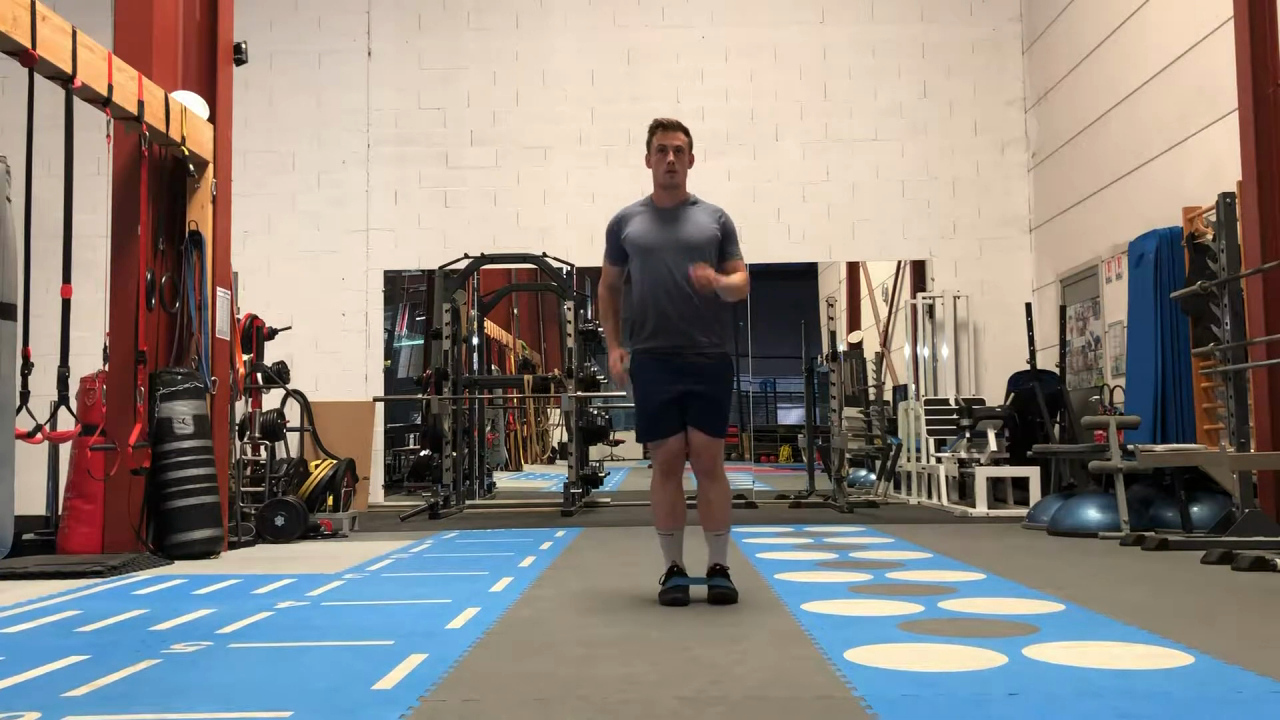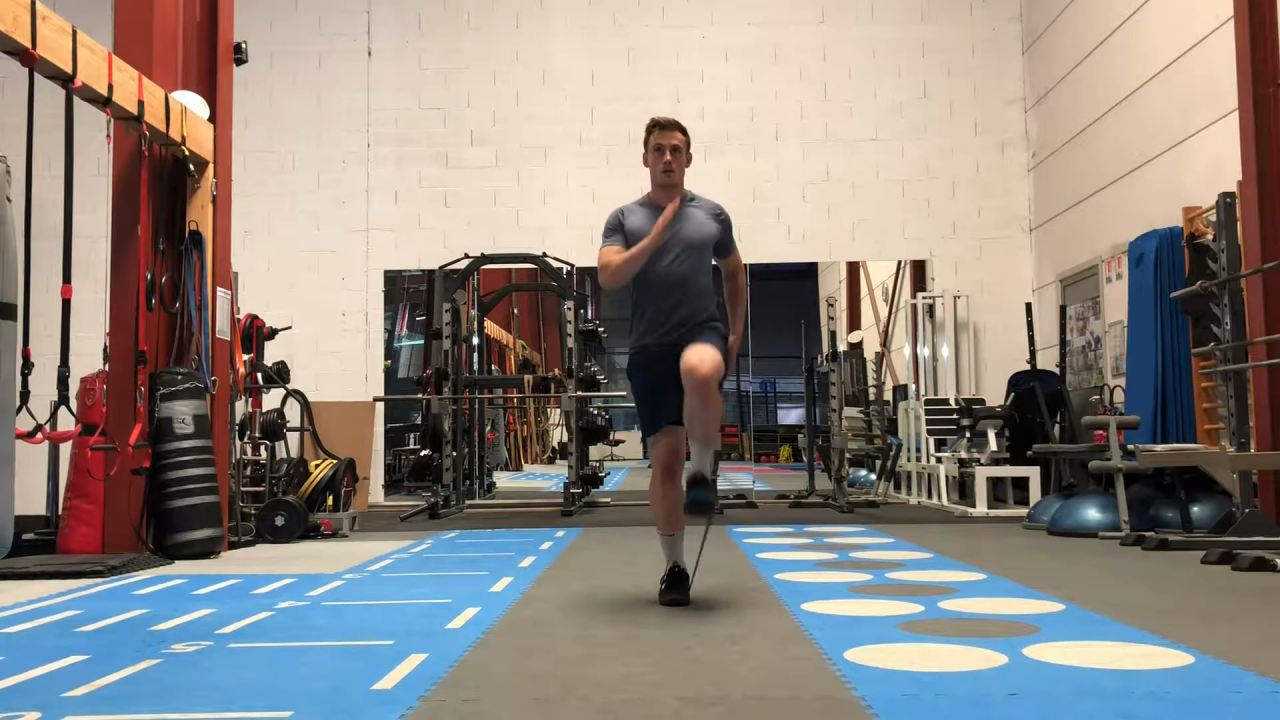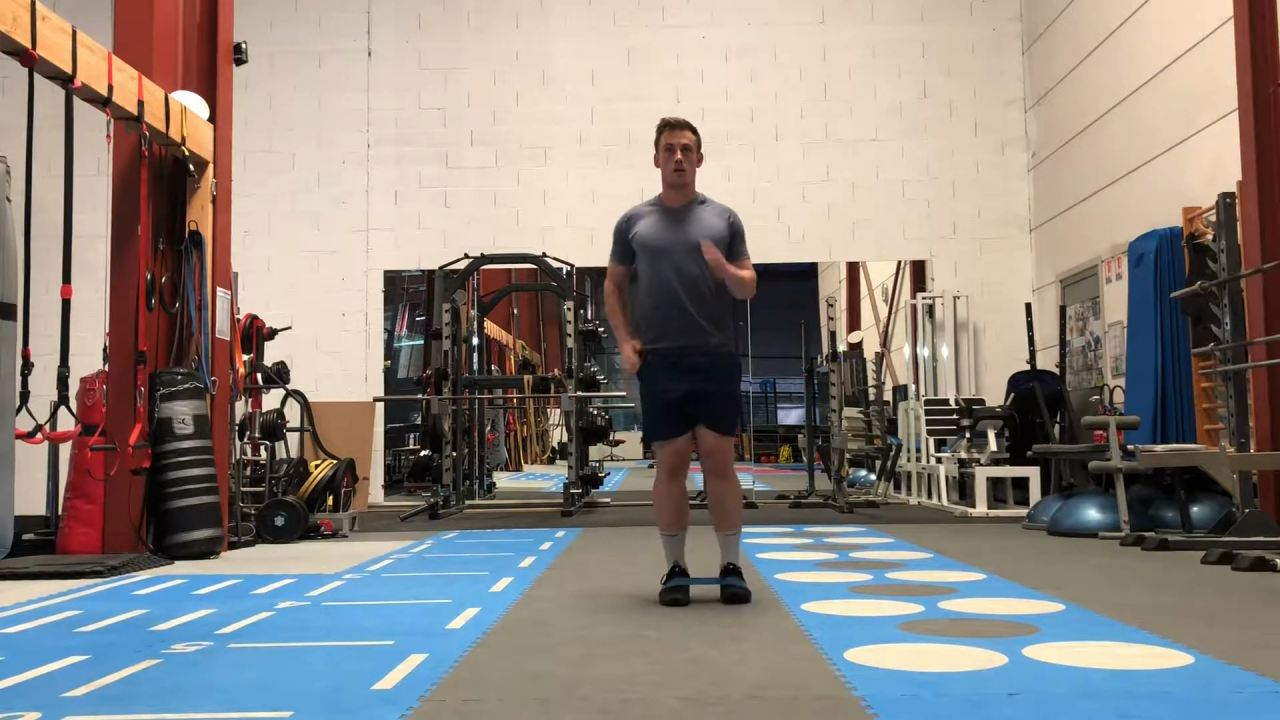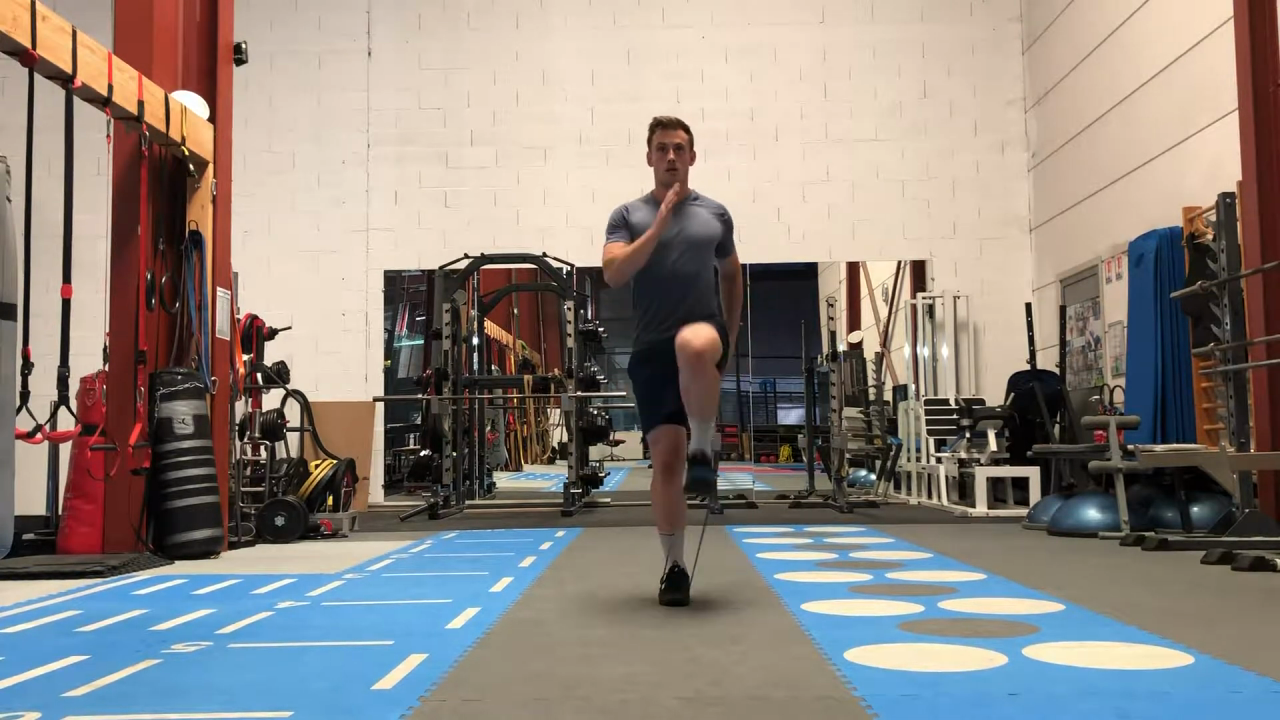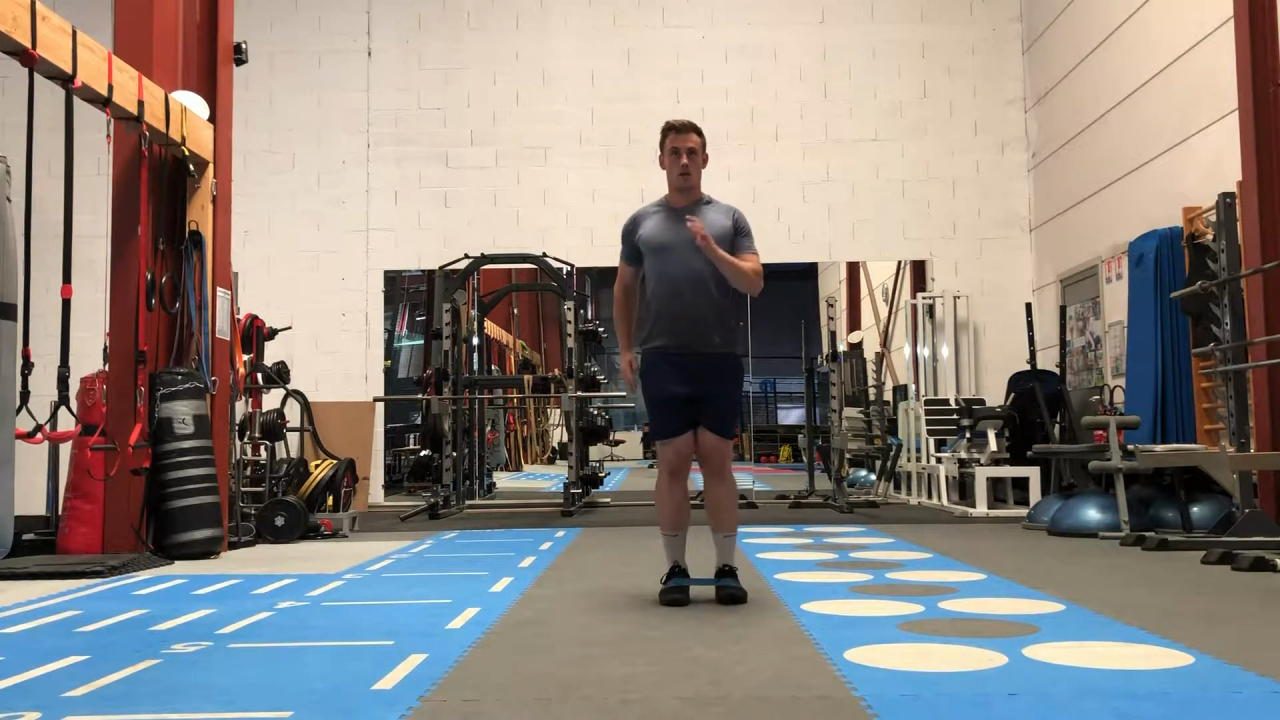
dt=1s
person 1, frame 1
left shoulder: (715, 218)
right shoulder: (625, 222)
left elbow: (742, 283)
right elbow: (609, 287)
left wrist: (718, 282)
right wrist: (614, 347)
left hip: (709, 358)
right hip: (652, 361)
left knee: (708, 462)
right knee: (666, 463)
left ankle: (718, 567)
right ankle: (673, 569)
person 1, frame 2
left shoulder: (713, 213)
right shoulder: (625, 217)
left elbow: (735, 272)
right elbow: (608, 276)
left wrist: (735, 330)
right wrist: (656, 233)
left hip: (702, 336)
right hip: (650, 349)
left knee: (698, 372)
right knee: (664, 458)
left ankle: (701, 473)
right ankle: (674, 568)
person 1, frame 3
left shoulder: (723, 217)
right shoulder: (633, 221)
left elbow: (748, 286)
right elbow: (614, 286)
left wrist: (722, 267)
right wrist: (625, 340)
left hip: (716, 356)
right hip: (659, 360)
left knee: (719, 460)
right knee: (670, 463)
left ankle: (731, 566)
right ankle: (675, 568)
person 1, frame 4
left shoulder: (715, 213)
right shoulder: (628, 214)
left elbow: (732, 275)
right elbow: (613, 273)
left wrist: (730, 335)
right wrist: (659, 224)
left hip: (703, 339)
right hip: (652, 349)
left knee: (693, 343)
right knee: (665, 459)
left ankle: (701, 450)
right ankle: (674, 568)
person 1, frame 5
left shoulder: (728, 218)
right shoulder: (640, 222)
left elbow: (754, 282)
right elbow: (625, 289)
left wrist: (712, 249)
right wrist: (626, 349)
left hip: (719, 357)
right hip: (662, 359)
left knee: (717, 462)
right knee: (673, 463)
left ankle: (726, 568)
right ankle: (676, 569)
